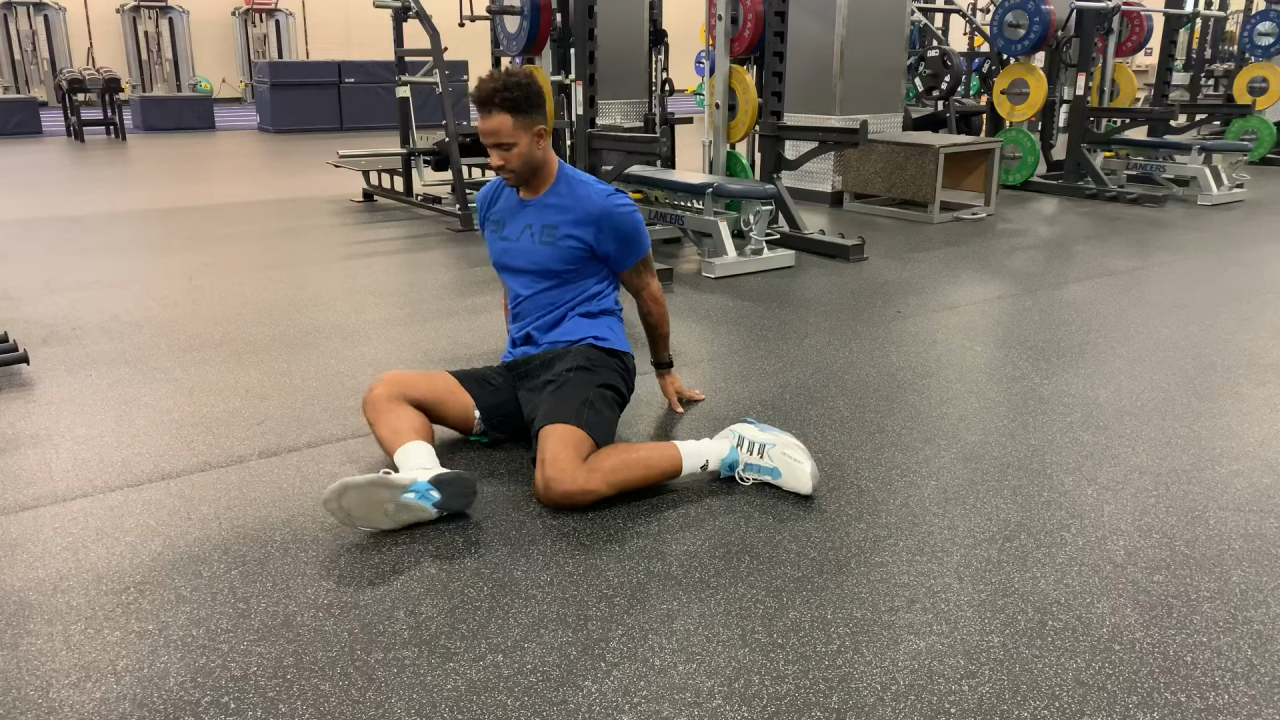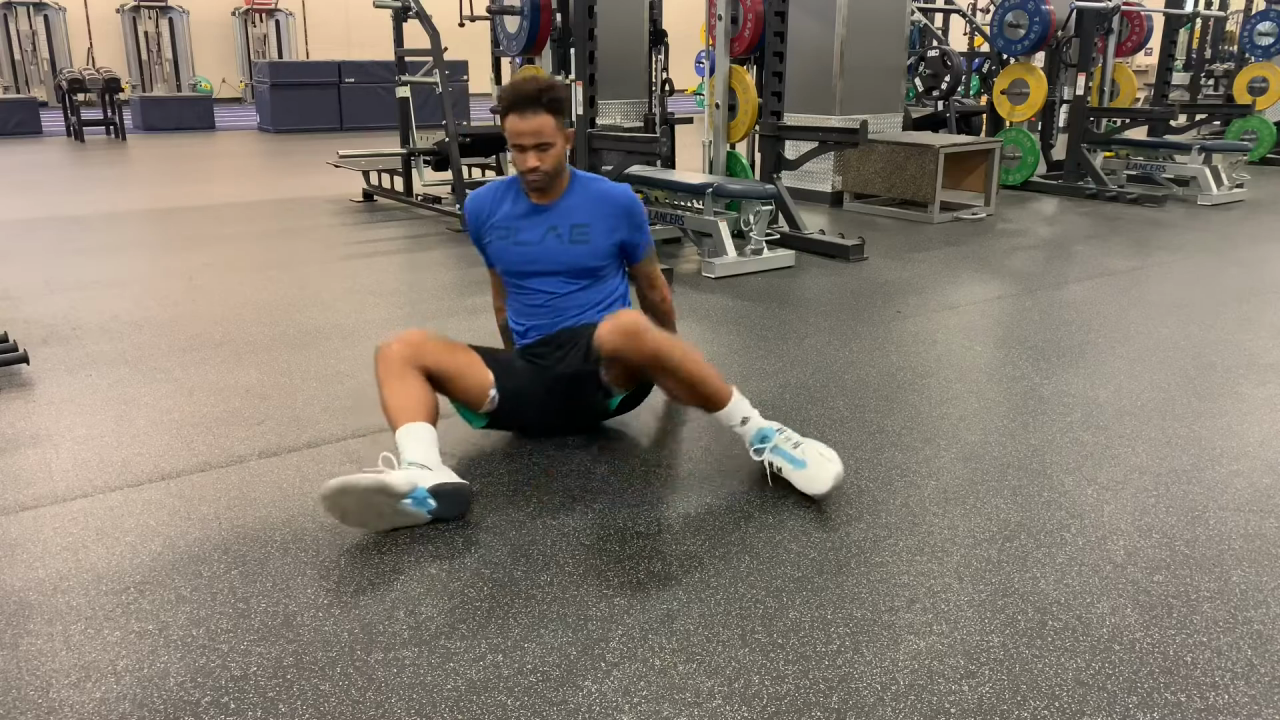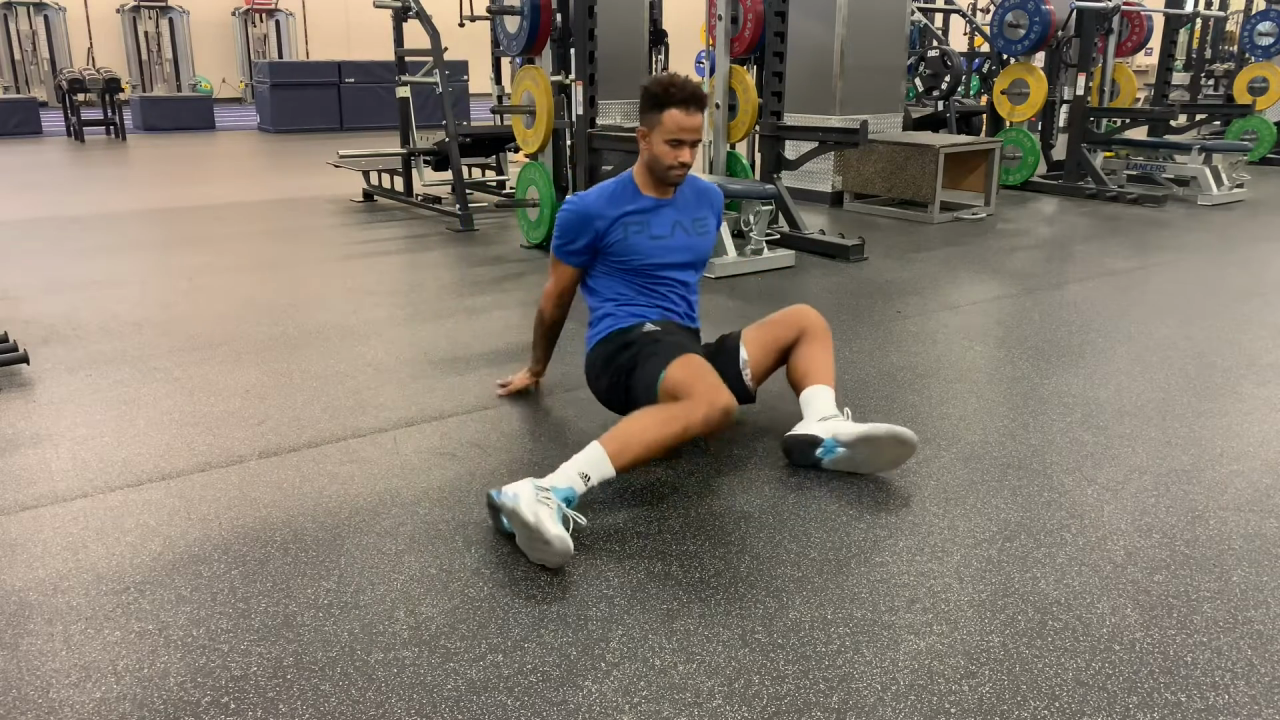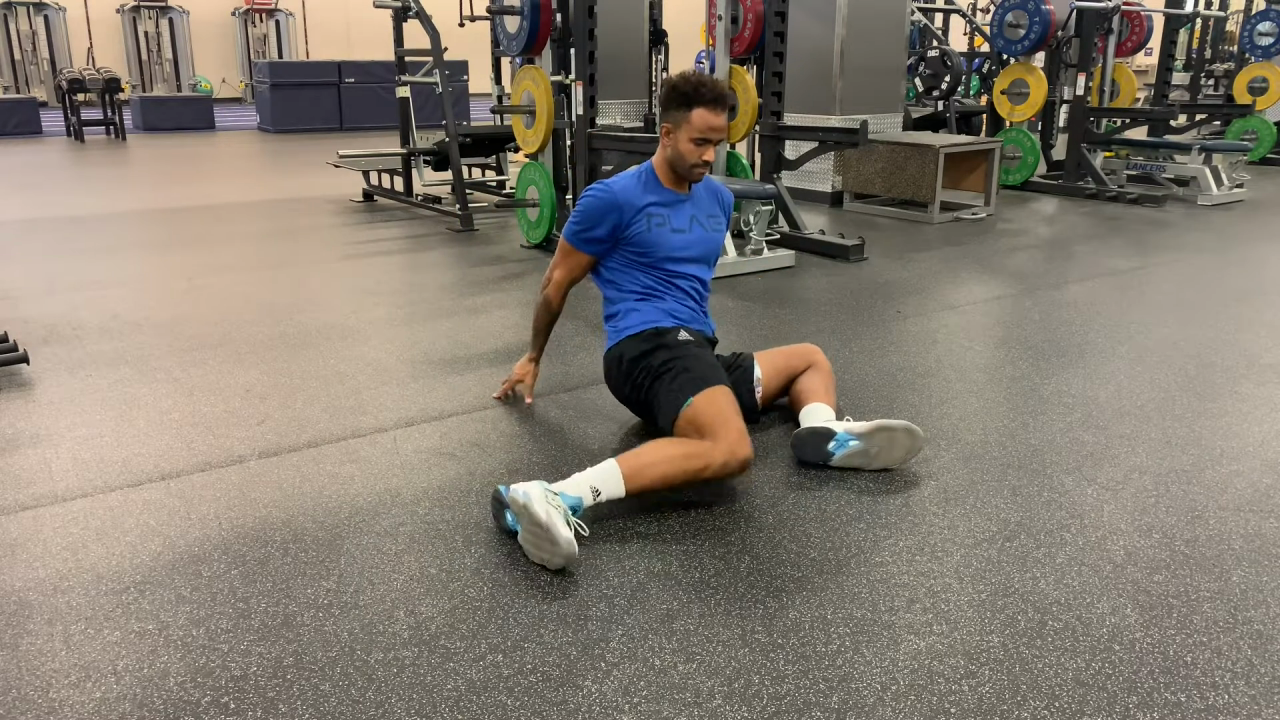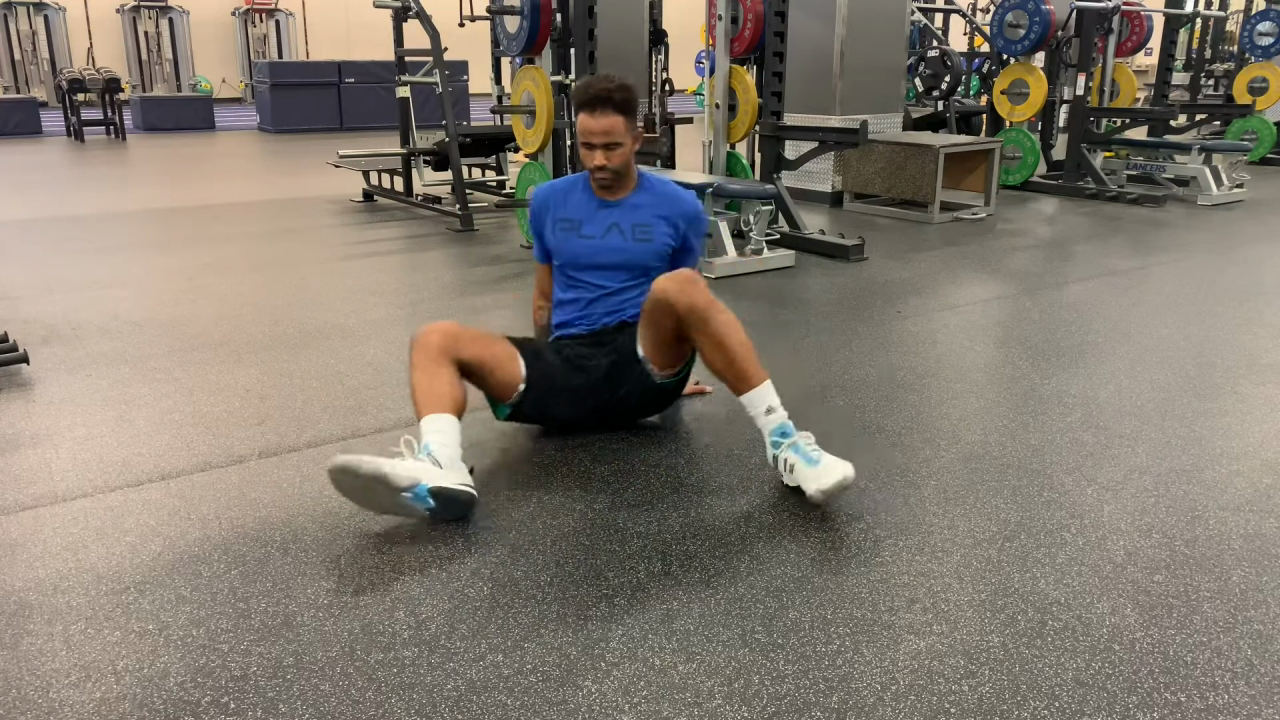
dt=1s
person 1, frame 1
left shoulder: (603, 208)
right shoulder: (491, 201)
left elbow: (647, 292)
left wrist: (665, 371)
left hip: (586, 360)
right hip: (522, 369)
left knee: (561, 485)
right knee: (386, 394)
left ankle: (730, 452)
right ankle: (425, 486)
person 1, frame 2
left shoulder: (615, 202)
right shoulder: (483, 207)
left elbow: (651, 283)
left wrist: (672, 363)
right wrist: (509, 377)
left hip: (609, 370)
right hip: (533, 374)
left knee: (621, 327)
right knee: (399, 351)
left ankle: (764, 439)
right ankle: (424, 482)
person 1, frame 3
left shoulder: (707, 199)
right shoulder: (592, 209)
right elbow: (555, 297)
right wrist: (536, 369)
left hip: (681, 347)
right hip: (627, 349)
left knee: (805, 321)
right knee: (713, 405)
left ankle: (822, 431)
right ankle: (547, 494)
person 1, frame 4
left shoulder: (718, 199)
right shoulder: (614, 198)
right elbow: (557, 281)
right wrist: (533, 357)
left hip: (692, 352)
right hip: (649, 349)
left knee: (810, 358)
right knee: (728, 452)
left ankle: (827, 434)
right ankle: (555, 499)
person 1, frame 5
left shoulder: (679, 208)
right shoulder: (549, 202)
left elbow: (685, 288)
left wrist: (682, 364)
right wrist: (549, 371)
left hip: (642, 366)
right hip: (569, 362)
left knee: (679, 287)
right knee: (433, 342)
left ankle: (785, 440)
right ankle: (440, 477)
